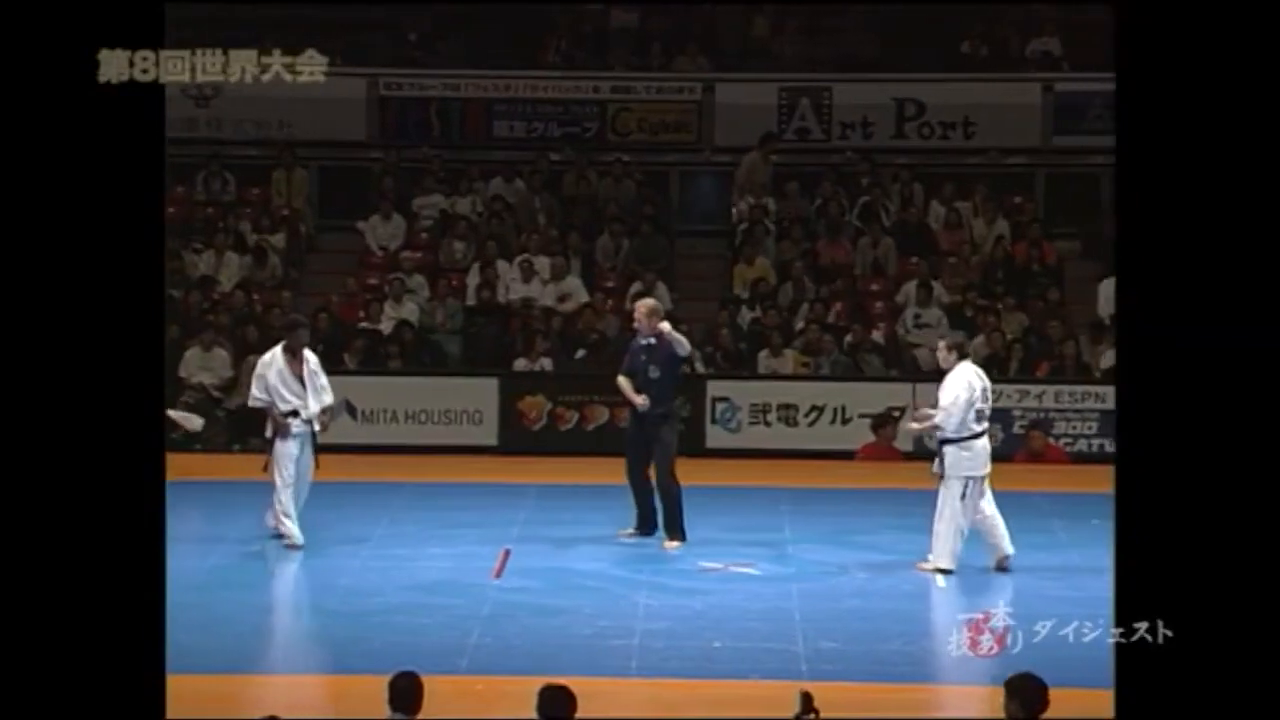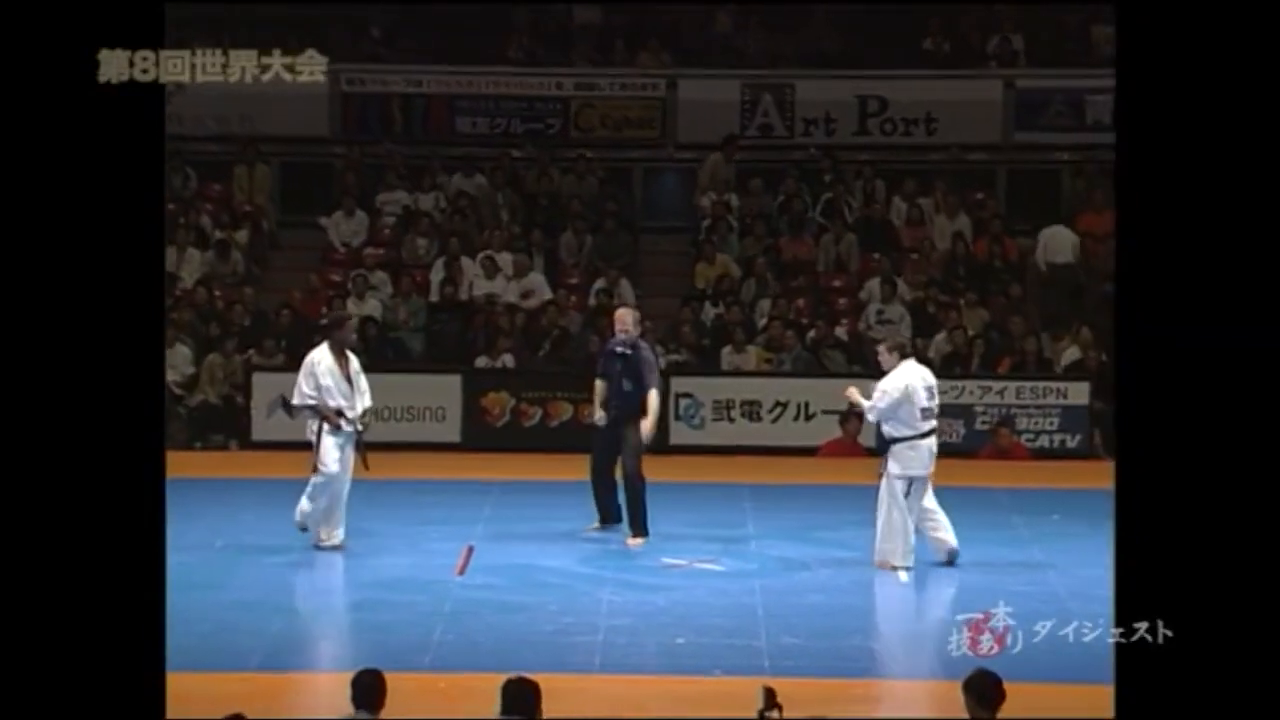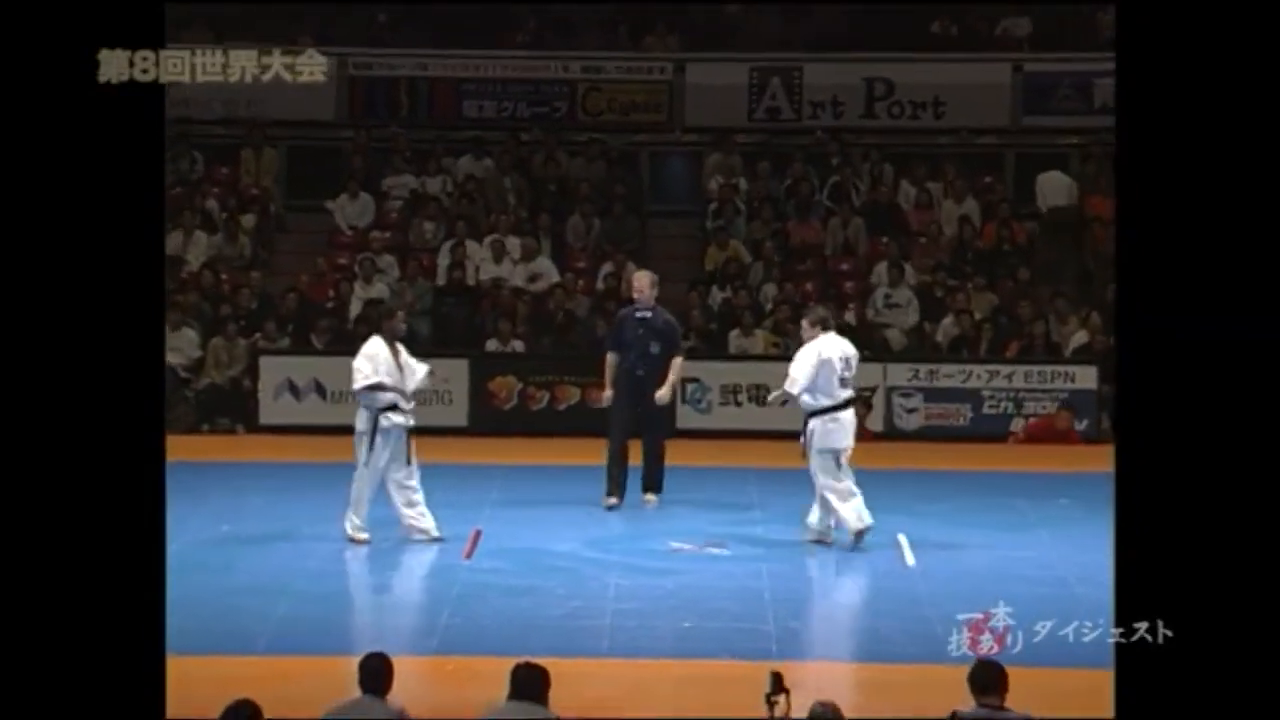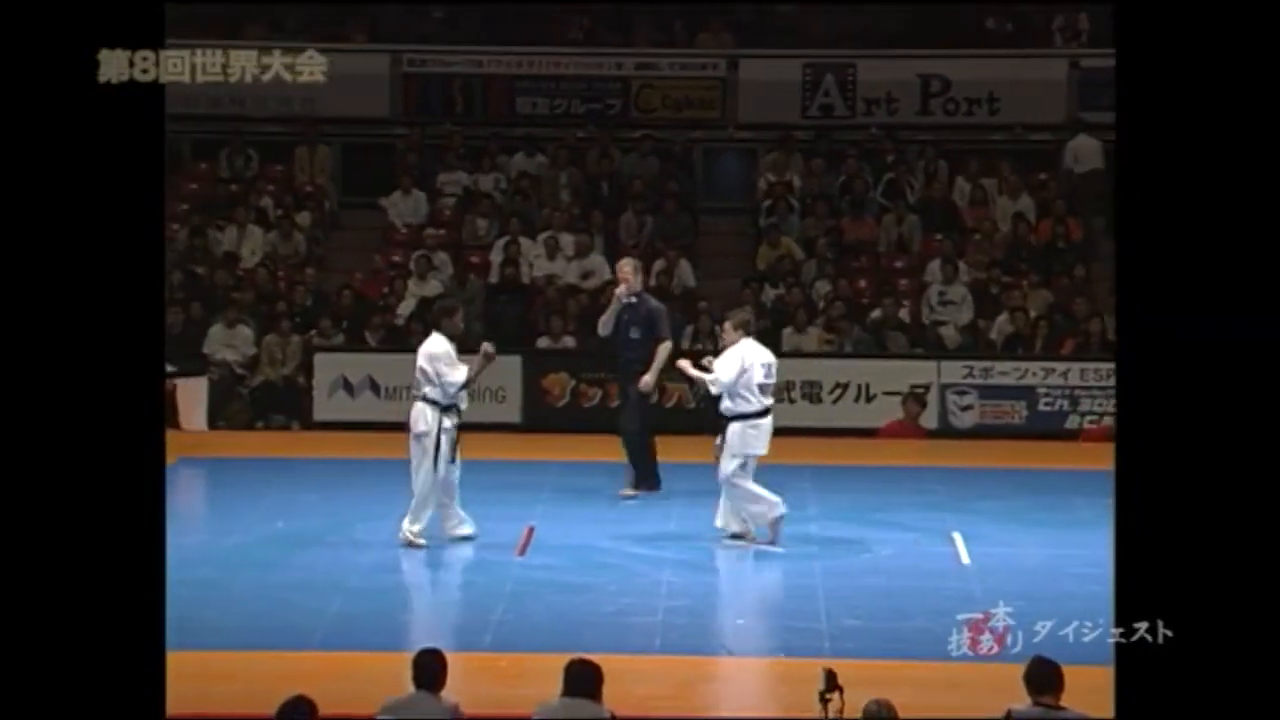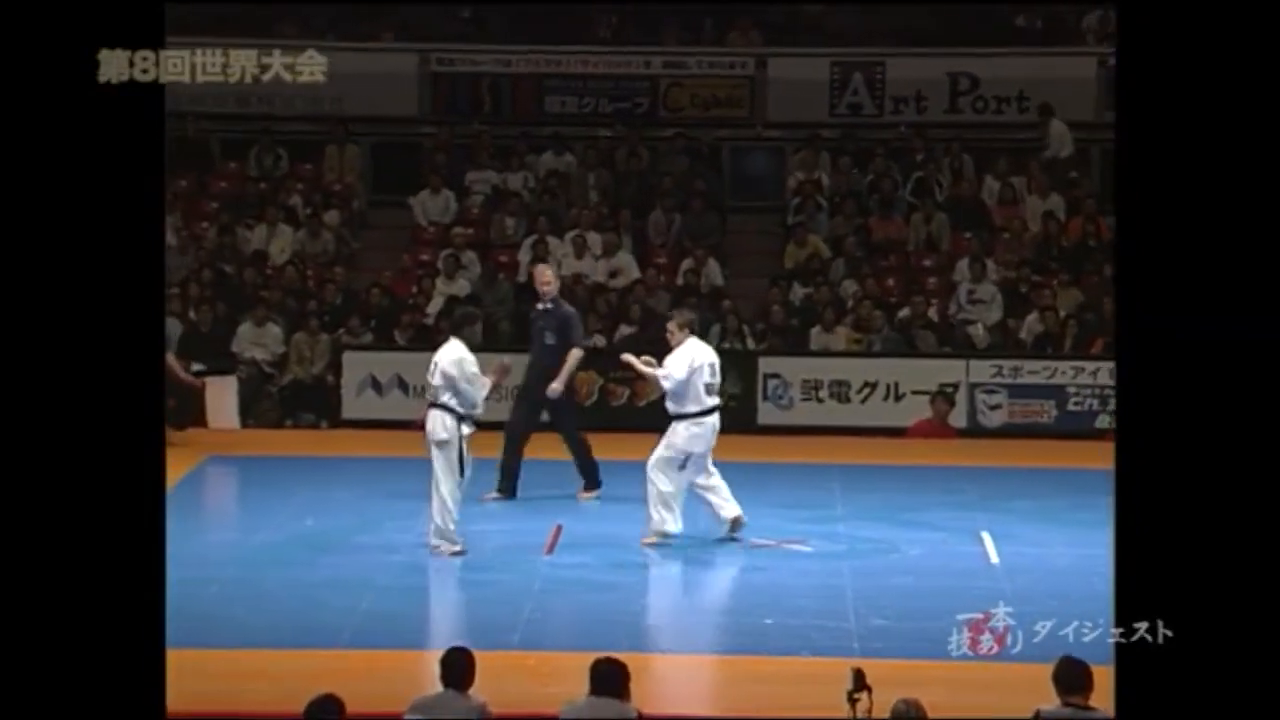
dt=1s
person 1, frame 1
left shoulder: (311, 358)
right shoulder: (268, 361)
left elbow: (323, 390)
right elbow: (259, 397)
left wrist: (325, 414)
right wrist: (276, 418)
left hip: (308, 426)
right hip: (285, 428)
left knee: (302, 481)
right knee: (285, 481)
left ankle: (277, 522)
right ankle: (291, 535)
person 1, frame 2
left shoulder: (352, 359)
right shoulder: (316, 359)
left elbow: (362, 392)
right elbow: (305, 396)
left wrist: (364, 415)
right wrist: (328, 415)
left hip: (349, 427)
right hip: (326, 427)
left knee: (341, 483)
right knee: (329, 471)
left ankle: (329, 536)
right ankle: (306, 513)
person 1, frame 3
left shoulder: (398, 349)
right shoulder: (370, 350)
left elbow: (414, 371)
right elbow: (364, 381)
left wrist: (433, 374)
right wrist: (394, 389)
left hip: (399, 420)
right hip: (376, 421)
left knee: (406, 475)
right knee: (367, 476)
left ankle: (421, 527)
right ankle: (355, 528)
person 1, frame 4
left shoulder: (444, 345)
right shoulder: (435, 349)
left elbow: (458, 377)
right elbow: (456, 385)
left wrist: (480, 359)
right wrist: (482, 364)
left hip: (443, 416)
right hip: (431, 417)
left knee: (448, 475)
right knee: (428, 476)
left ankle: (455, 525)
right ankle: (411, 531)
person 1, frame 5
left shoulder: (448, 350)
right shoulder: (461, 356)
right elbow: (475, 395)
left wrist: (489, 379)
right wrist: (497, 377)
left hip: (441, 419)
right hip: (448, 423)
left knee: (450, 479)
right knee: (448, 482)
left ankle: (441, 534)
right ankle: (444, 540)
person 2, frame 1
left shoulder: (668, 345)
right shoulder: (635, 346)
left elbow: (686, 350)
right elbow: (622, 377)
left wrist: (671, 334)
right wrist: (634, 398)
left hip: (664, 419)
right hip: (639, 417)
left knee: (665, 476)
right knee: (636, 472)
left ankle: (675, 533)
right ankle: (646, 525)
person 2, frame 2
left shoulder: (644, 355)
right shoulder: (610, 348)
left elbow: (653, 391)
left wrist: (650, 421)
right wrist: (598, 407)
left hip: (633, 420)
right hip: (610, 418)
left knee: (631, 471)
right knee: (599, 468)
left ankle: (639, 530)
right ankle: (609, 516)
person 2, frame 3
left shoulder: (667, 322)
right shoulder: (623, 318)
left elbow: (677, 357)
right elbow: (613, 352)
left wrist: (668, 387)
right wrist: (608, 385)
left hip: (654, 388)
right hip: (626, 384)
left knee: (654, 441)
right knee: (617, 438)
left ankle: (651, 490)
right ankle: (614, 492)
person 2, frame 4
left shoulder: (653, 307)
right shoulder: (620, 306)
left elbow: (666, 343)
right elbow: (603, 331)
left wrist: (652, 374)
right wrist: (615, 305)
left hip: (642, 374)
right hip: (625, 373)
left knee: (630, 427)
right knee: (640, 428)
left ankle: (641, 481)
right ankle: (649, 480)
person 2, frame 5
left shoulder: (567, 314)
right shoulder: (536, 313)
left elbow: (578, 350)
left wrist: (561, 380)
left hip: (556, 384)
right hip: (533, 380)
left knee: (571, 435)
right knee: (515, 432)
left ankle: (592, 484)
right ankle: (506, 488)
person 3, frame 1
left shoulder: (957, 378)
right shoulder: (976, 373)
left elbow: (949, 420)
left wrist: (921, 427)
right wrist: (933, 414)
left hip: (961, 449)
right hip: (976, 445)
left knee: (953, 507)
right knee: (981, 504)
left ankle: (943, 560)
right ankle: (1002, 552)
person 3, frame 2
left shoulder: (896, 379)
right shoulder: (924, 372)
left elbow: (875, 410)
left wrist: (857, 398)
right wrist: (881, 394)
left hip: (905, 449)
right hip: (925, 443)
left knee: (896, 504)
right knee: (922, 501)
left ankle: (896, 557)
right ankle: (947, 543)
person 3, frame 3
left shoulder: (813, 350)
right shoulder: (847, 346)
left elbow: (796, 385)
left wrist: (777, 396)
left hip: (825, 420)
right hip: (844, 416)
left knee: (829, 478)
right knee: (826, 475)
left ankle: (857, 521)
right ankle: (821, 528)
person 3, frame 4
left shoulder: (738, 353)
right shoulder: (765, 354)
left elbow: (718, 383)
left wrist: (689, 370)
right wrist: (716, 367)
left hip: (745, 425)
right hip: (757, 421)
left knee: (731, 477)
right knee: (736, 476)
left ankle: (772, 511)
right ankle: (739, 526)
person 3, frame 5
left shoulder: (686, 353)
right shoulder: (706, 350)
left elbow: (669, 379)
left wrist: (638, 366)
right wrist: (654, 368)
left hip: (691, 424)
right hip: (705, 420)
left knee: (660, 469)
right knee: (702, 474)
left ankle: (663, 527)
right ankle: (732, 514)
